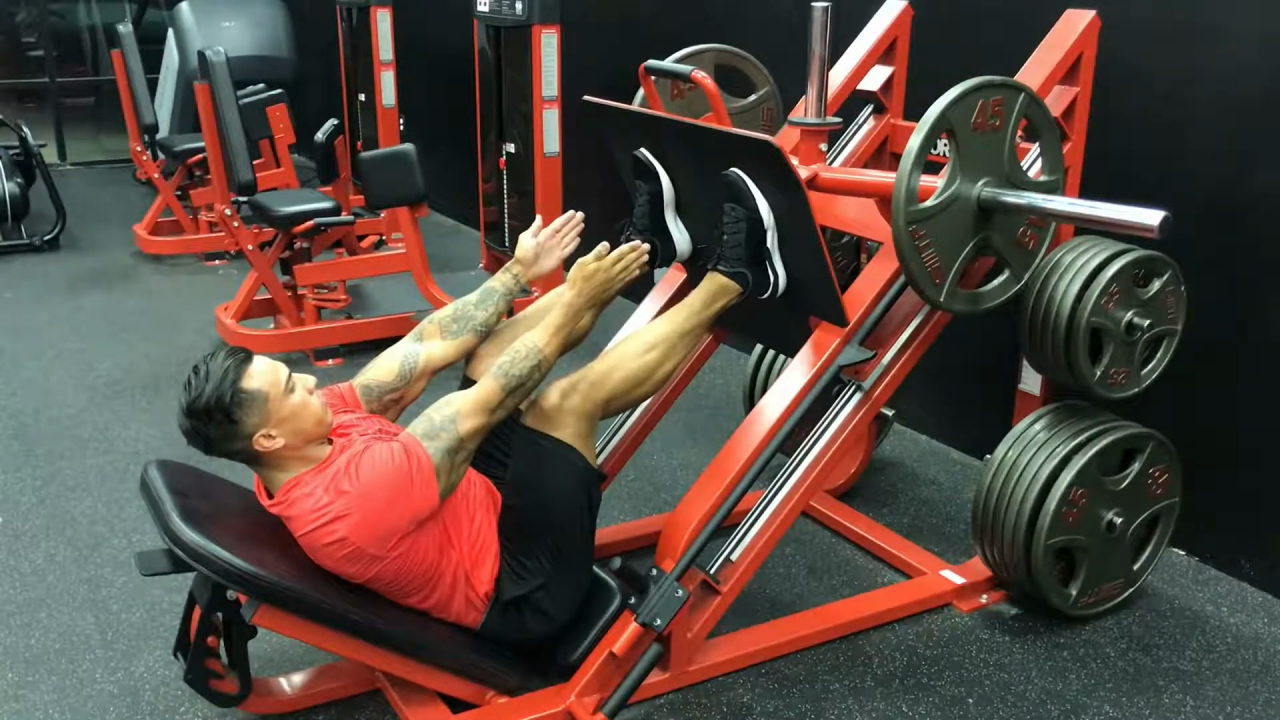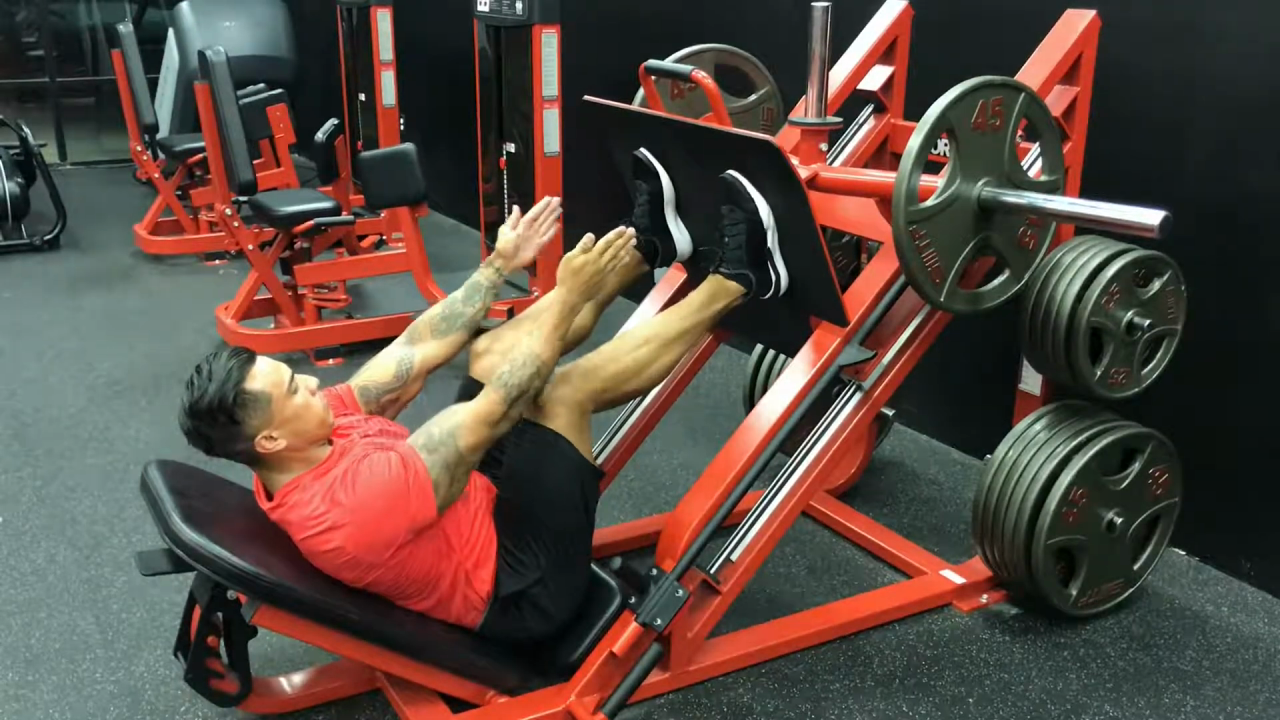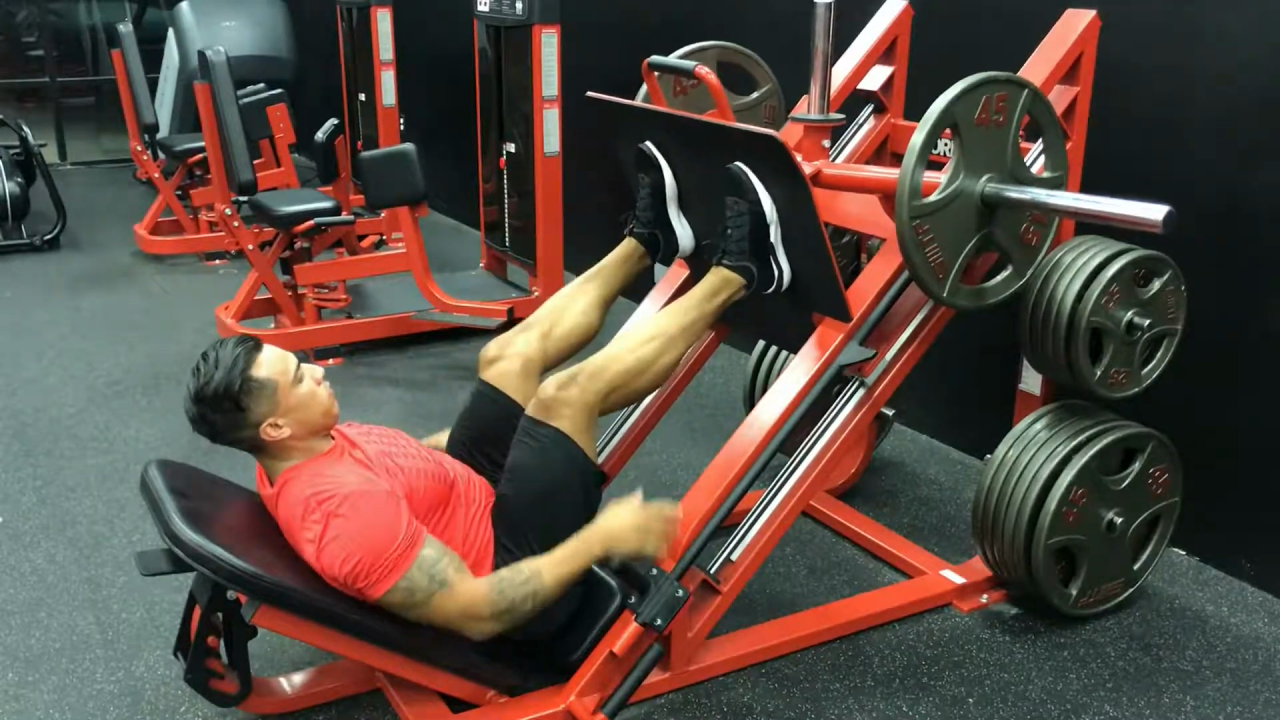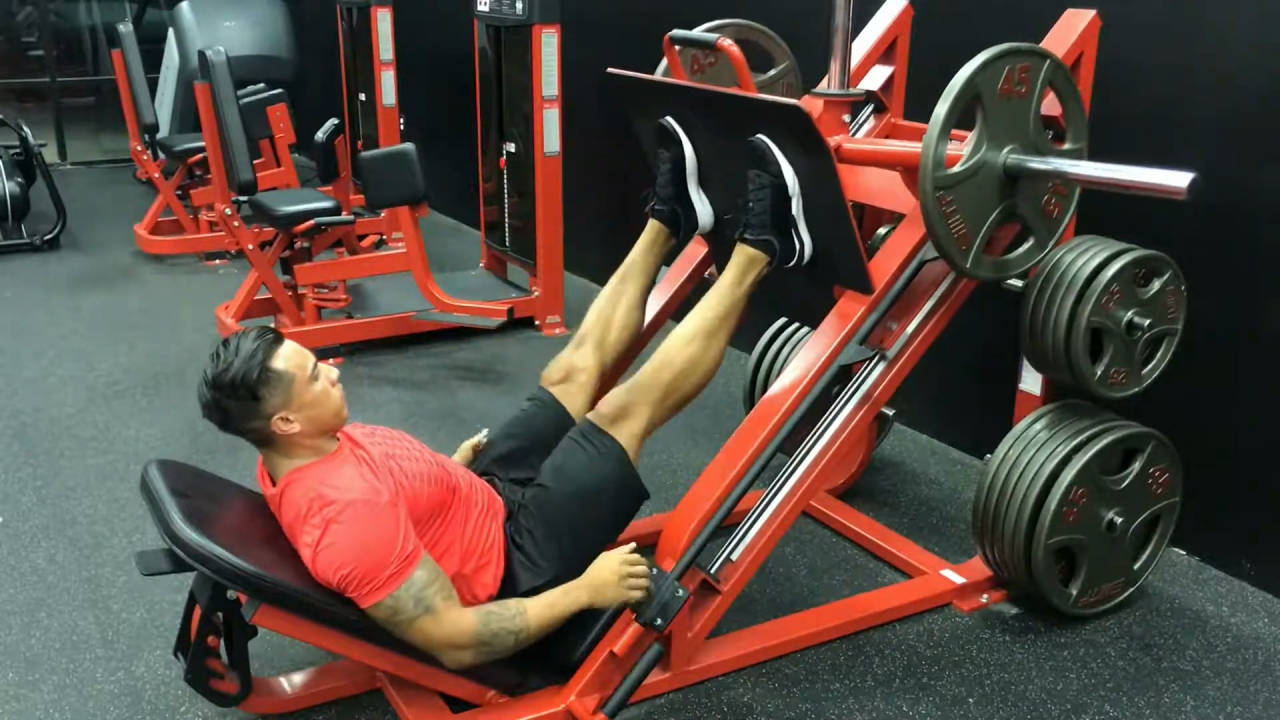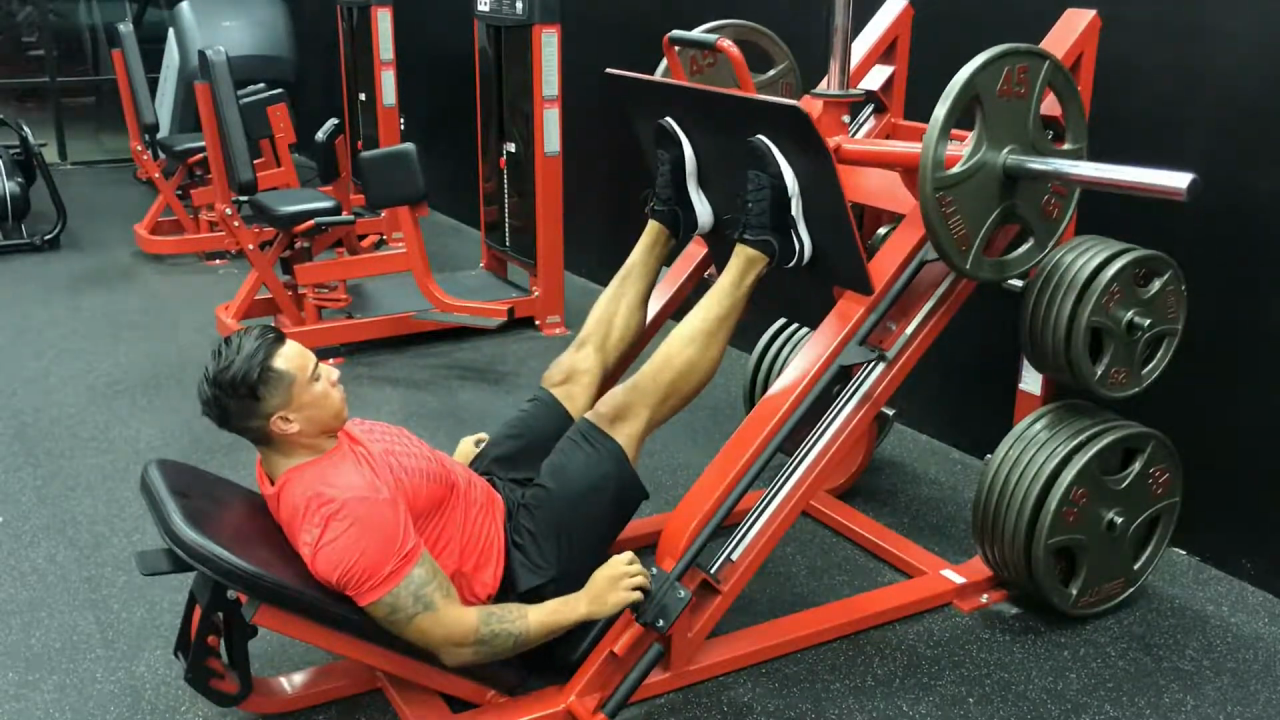
dt=0.4s
person 1, frame 1
left shoulder: (314, 428)
right shoulder: (350, 497)
left elbow: (427, 350)
right elbow: (488, 406)
left wrist: (519, 271)
right wrist: (579, 299)
left hip: (483, 506)
right hip: (519, 590)
left knee: (491, 349)
right knee: (565, 402)
left ankle: (646, 245)
right ankle: (731, 280)
person 1, frame 2
left shoulder: (311, 434)
right shoulder: (351, 504)
left elbow: (418, 351)
right elbow: (492, 416)
left wrist: (500, 264)
right wrist: (570, 297)
left hip: (482, 510)
right hip: (520, 587)
left knee: (493, 349)
right knee: (560, 391)
left ankle: (646, 246)
right ankle: (731, 283)
person 1, frame 3
left shoulder: (294, 460)
right shoulder: (343, 513)
right elbow: (478, 614)
left wrist: (441, 444)
right wrist: (599, 540)
left hip: (476, 509)
right hip: (518, 590)
left knee: (508, 356)
right knee: (563, 396)
left ankle: (647, 240)
right ankle: (734, 276)
person 1, frame 4
left shoulder: (299, 456)
right shoulder: (344, 519)
right elbow: (456, 644)
left wrist: (451, 464)
right wrist: (586, 590)
left hip: (488, 499)
right hip: (523, 568)
left knee: (572, 371)
right knee: (623, 409)
left ankle: (667, 221)
right ankle: (756, 253)
person 1, frame 5
left shoulder: (299, 454)
right shoulder: (344, 515)
right elbow: (455, 641)
left wrist: (451, 466)
right wrist: (585, 602)
left hip: (487, 500)
right hip: (523, 570)
left knee: (575, 372)
right knee: (622, 409)
left ankle: (667, 222)
right ankle: (756, 253)
